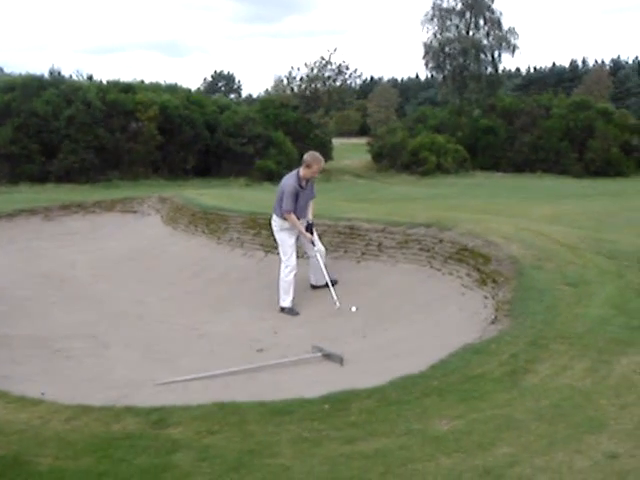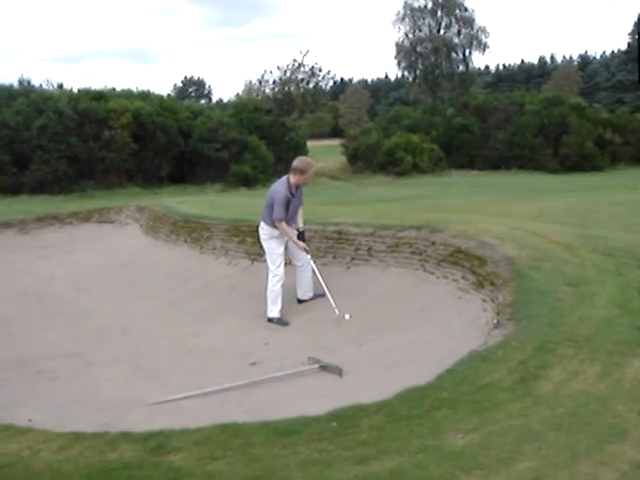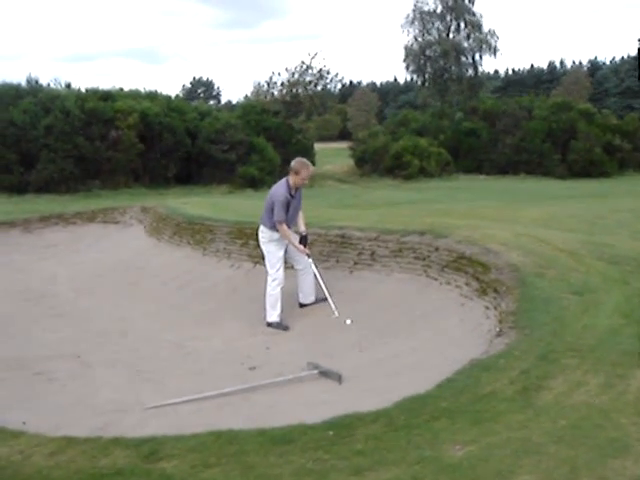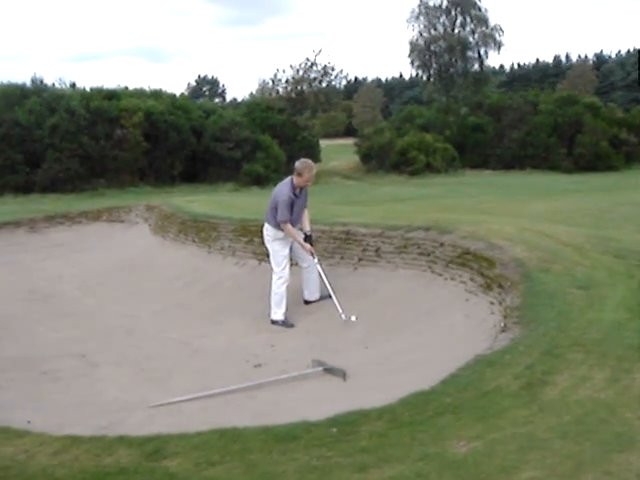
dt=1s
person 1, frame 1
left shoulder: (310, 179)
right shoulder: (290, 185)
right elbow: (287, 214)
left wrist: (310, 221)
right wrist: (304, 233)
left hip: (301, 220)
right hip: (283, 224)
left knee: (318, 250)
right knee: (289, 264)
left ankle: (318, 281)
right ankle: (285, 303)
person 1, frame 2
left shoulder: (298, 185)
right shoulder: (280, 192)
left elbow: (298, 207)
right elbow: (279, 222)
left wrist: (301, 229)
right wrist: (296, 242)
left hip: (288, 228)
right hip: (272, 232)
left knee: (304, 261)
right knee: (277, 272)
left ankle: (305, 294)
right ankle: (273, 313)
person 1, frame 3
left shoulder: (297, 187)
right shoulder: (280, 194)
left elbow: (298, 211)
right elbow: (280, 225)
left wrist: (303, 233)
right wrist: (296, 245)
left hip: (287, 231)
right hip: (271, 235)
left knee: (305, 264)
right knee: (277, 276)
left ankle: (307, 299)
right ankle: (273, 318)
person 1, frame 4
left shoulder: (302, 186)
right shoulder: (284, 194)
left elbow: (304, 209)
right elbow: (284, 225)
left wrist: (307, 233)
right wrist: (302, 243)
left hip: (292, 229)
right hip: (276, 233)
left knee: (309, 262)
right knee: (282, 275)
left ankle: (311, 296)
right ankle: (277, 316)
